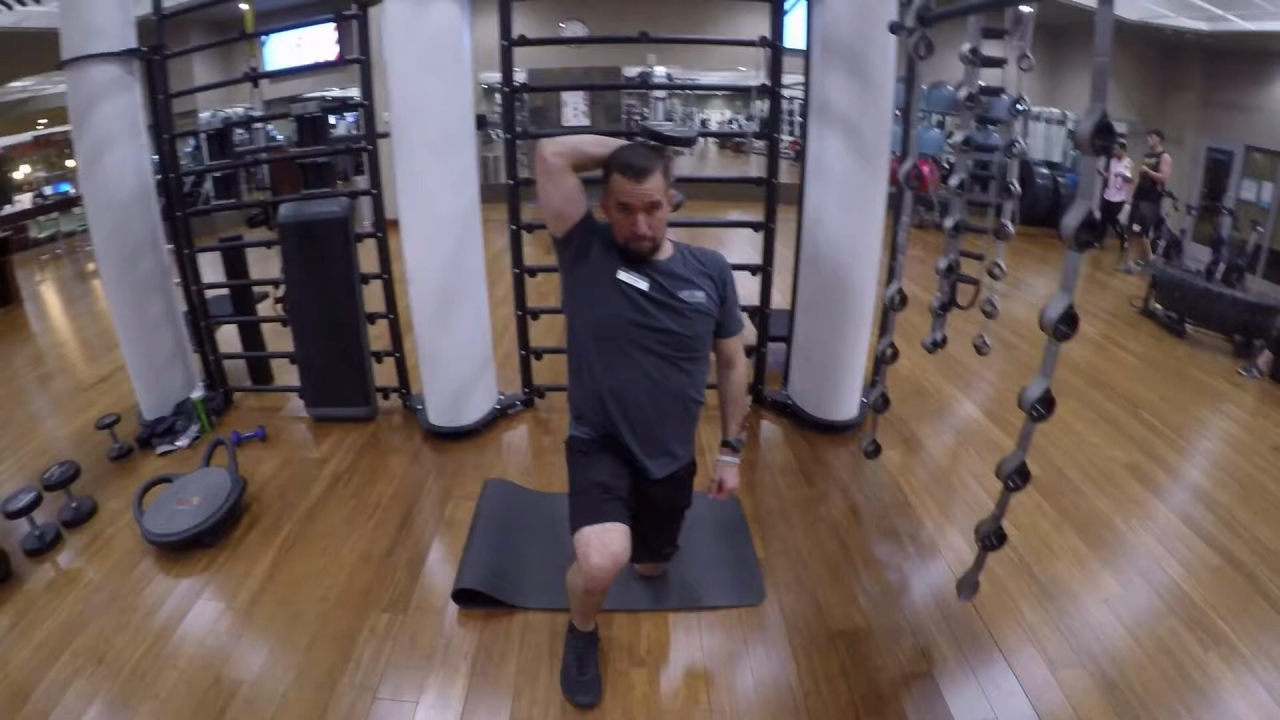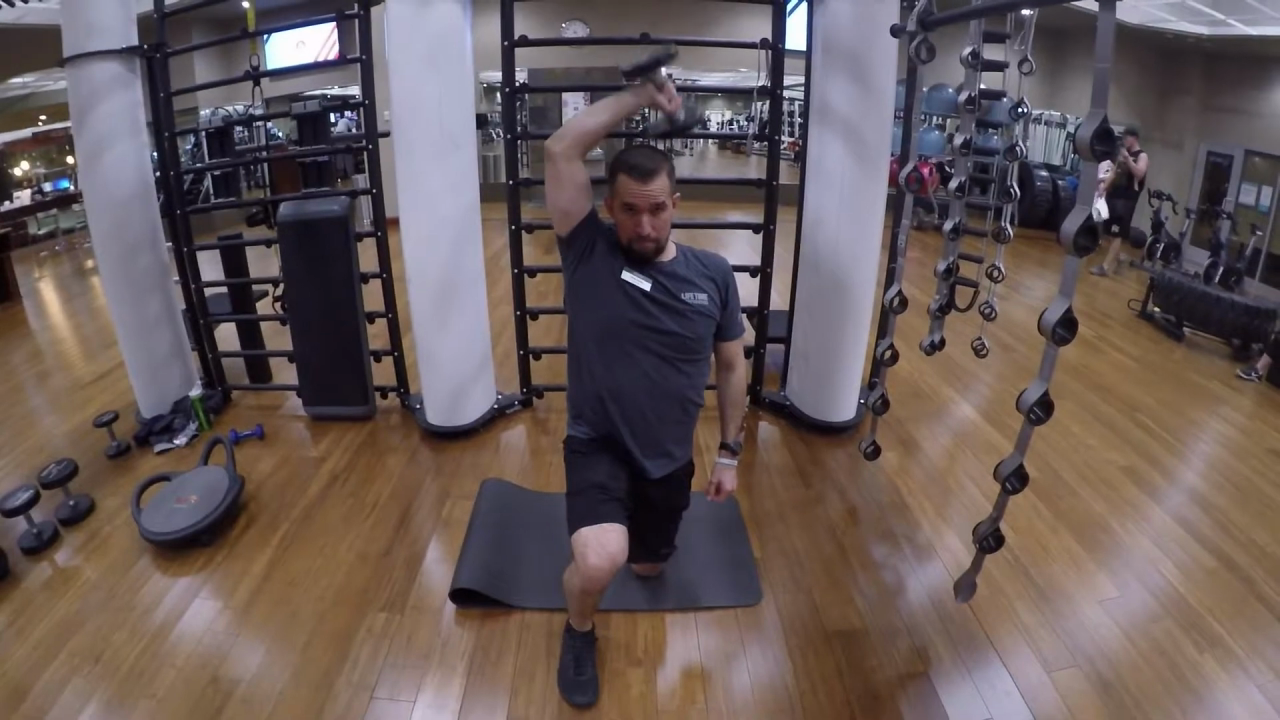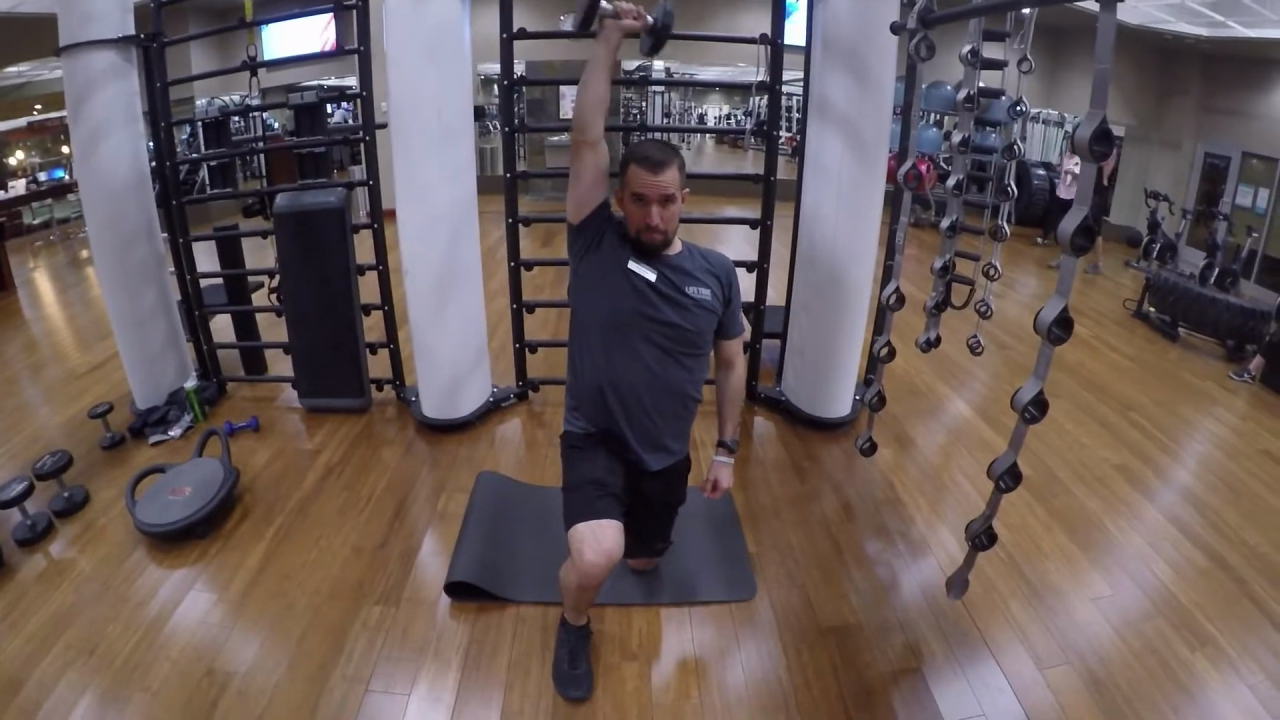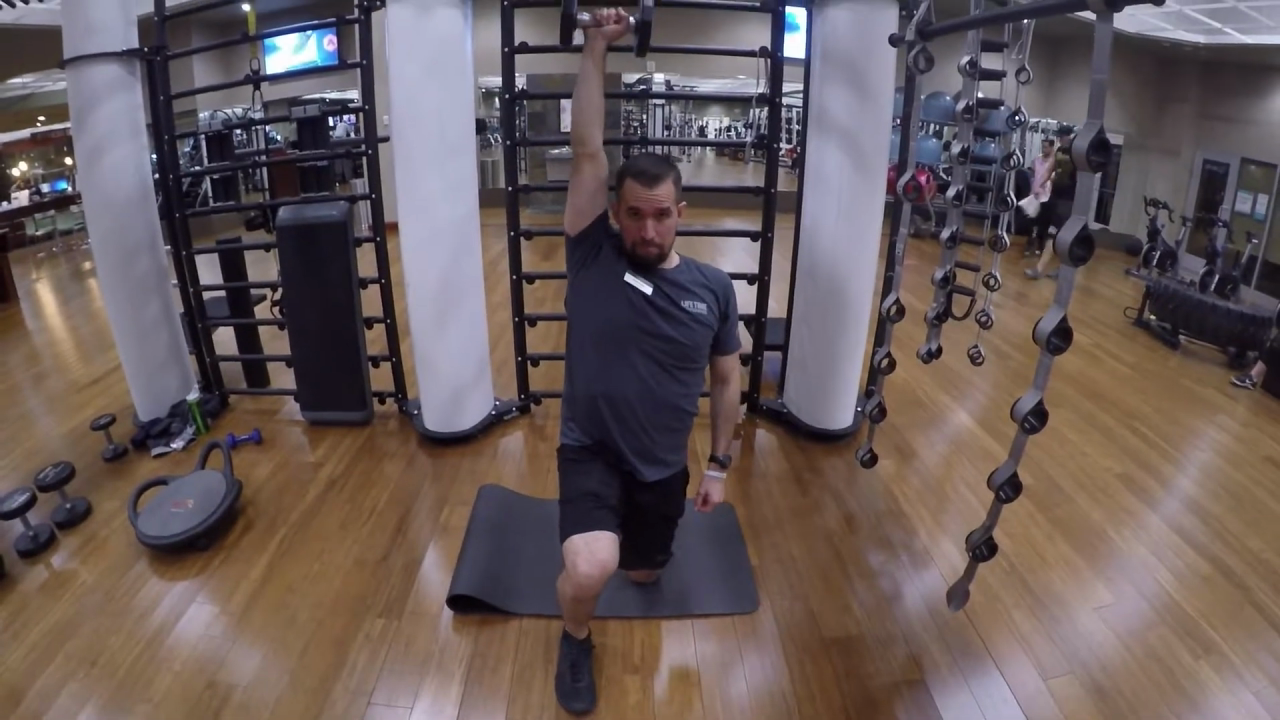
dt=0.5s
person 1, frame 1
left shoulder: (710, 270)
right shoulder: (585, 251)
left elbow: (732, 363)
right elbow: (550, 155)
left wrist: (730, 451)
right wrist: (630, 146)
left hip: (672, 455)
right hip: (598, 445)
left knee: (650, 566)
right knee: (601, 563)
left ankle: (644, 530)
right ankle: (582, 632)
person 1, frame 2
left shoulder: (712, 274)
right shoulder: (589, 250)
left elbow: (732, 367)
right elbow: (559, 151)
left wrist: (729, 453)
right wrist: (639, 97)
left hip: (669, 458)
right hip: (597, 446)
left knee: (647, 567)
right knee: (599, 563)
left ankle: (640, 530)
right ankle: (578, 632)
person 1, frame 3
left shoulder: (715, 273)
right shoulder: (596, 246)
left elbow: (730, 366)
right elbow: (587, 141)
left wrist: (726, 451)
left hip: (666, 453)
right hip: (593, 439)
left knee: (644, 562)
right knee: (595, 559)
left ankle: (634, 517)
right ankle: (573, 627)
person 1, frame 4
left shoulder: (712, 288)
right shoulder: (593, 258)
left elbow: (726, 381)
right elbow: (587, 153)
left wrist: (718, 466)
right wrist: (595, 48)
left hip: (663, 466)
right hip: (590, 452)
left knee: (645, 574)
right knee: (590, 571)
left ankle: (634, 533)
right ankle: (575, 640)
